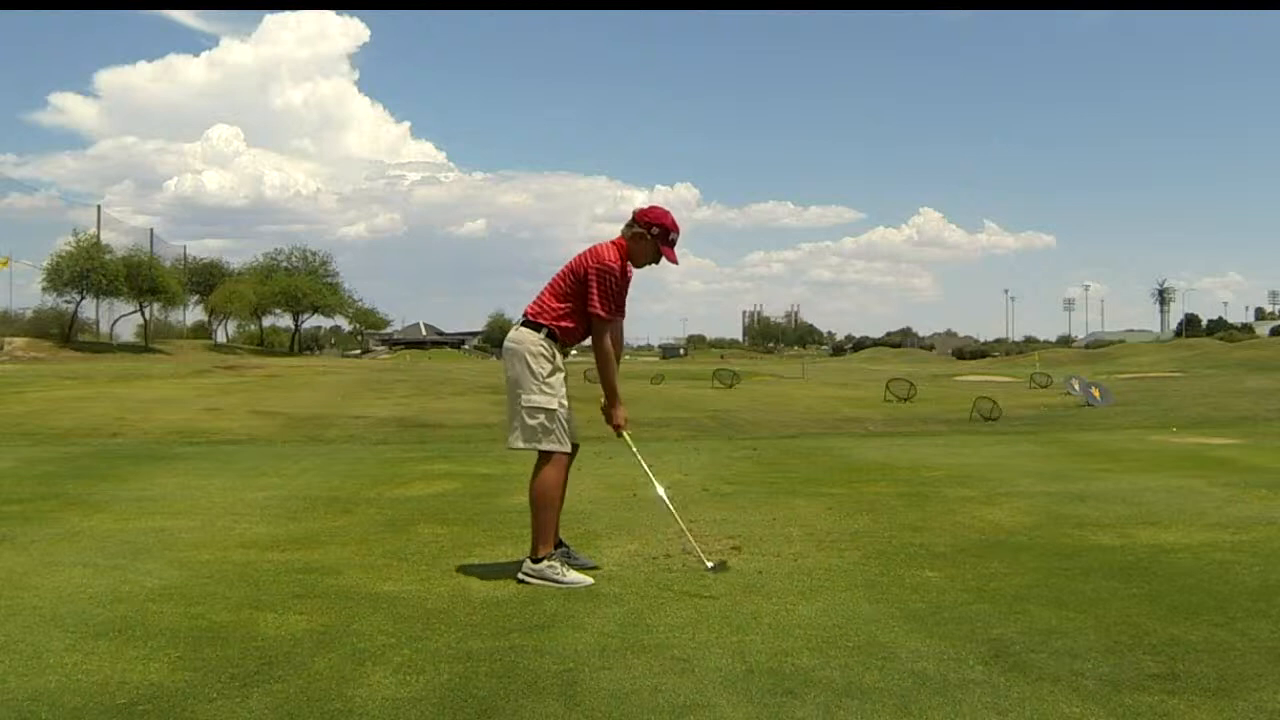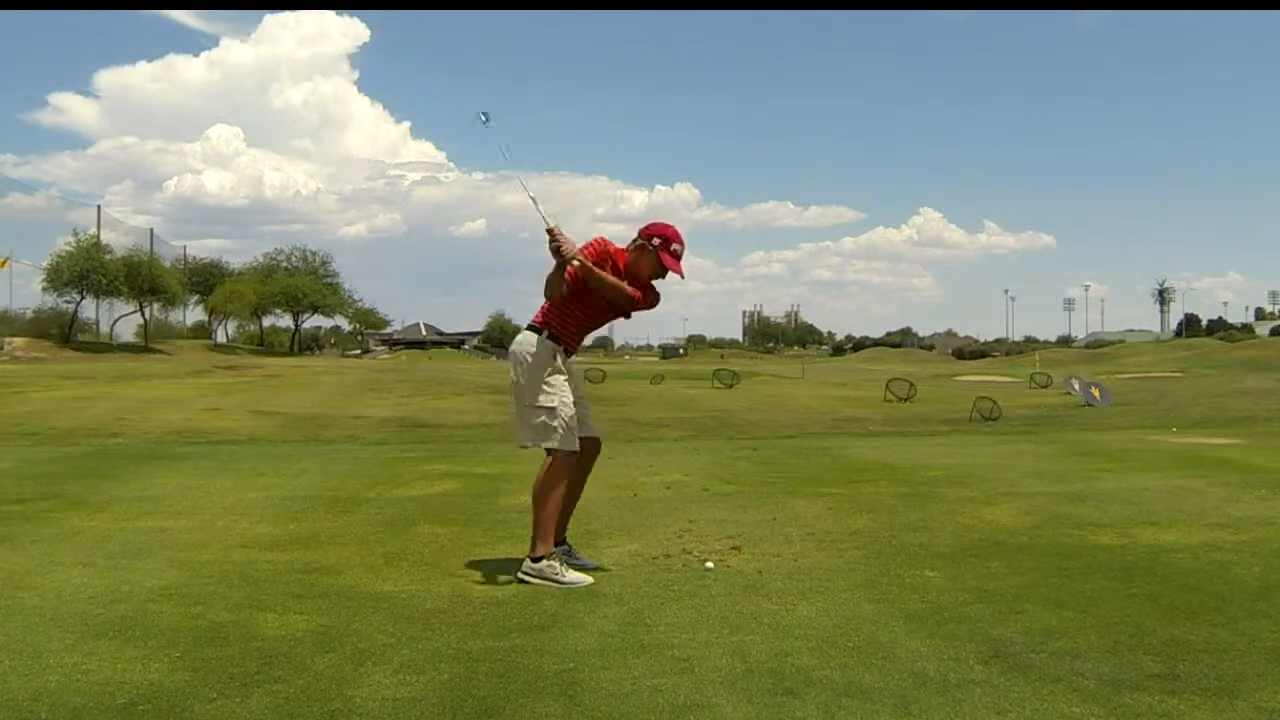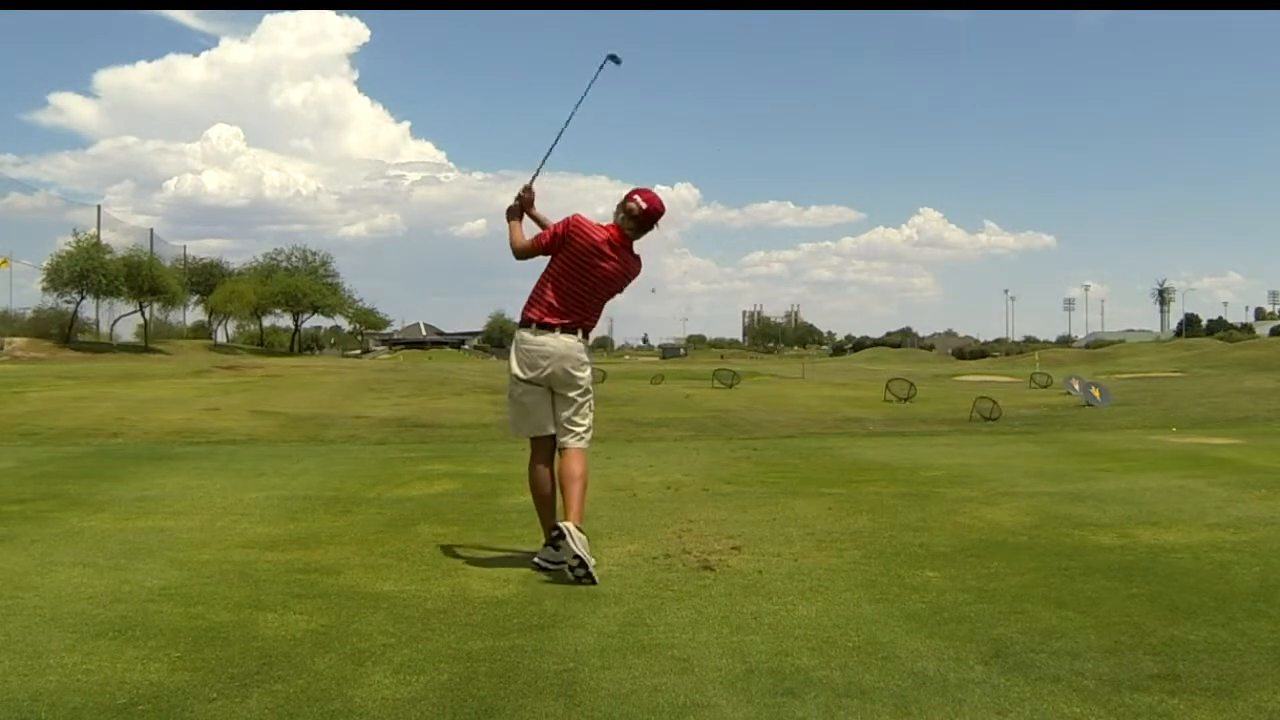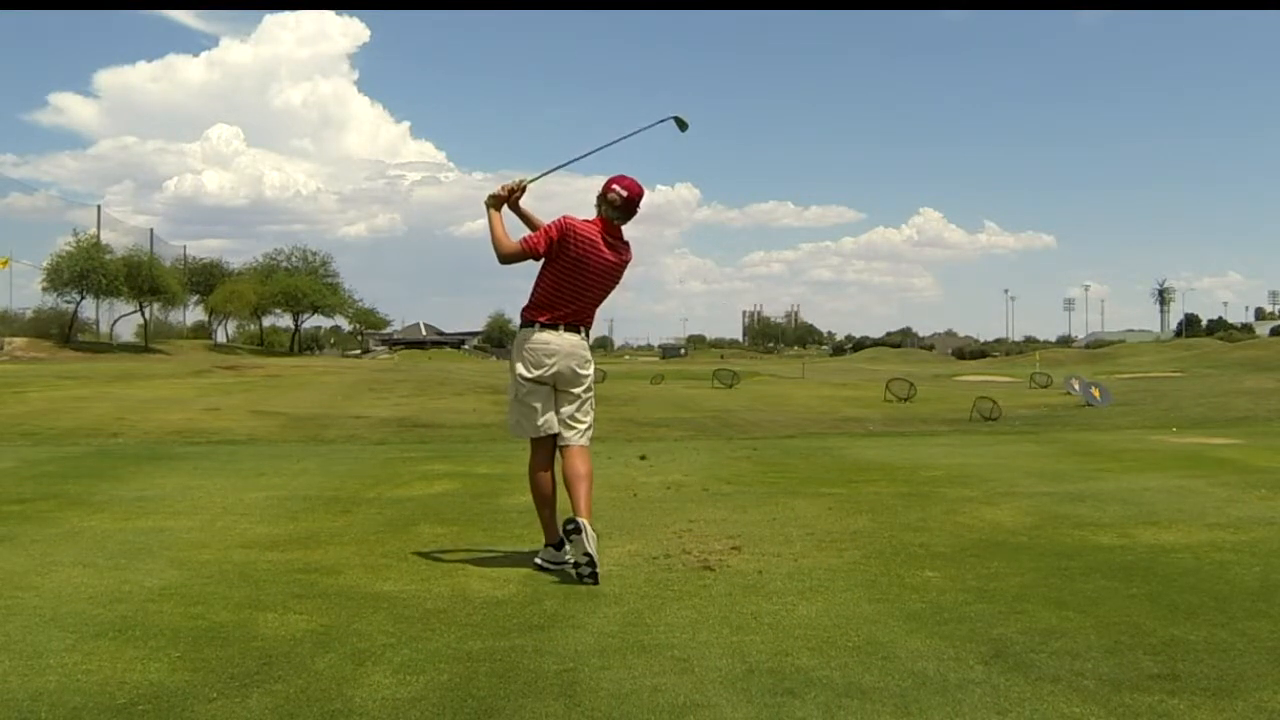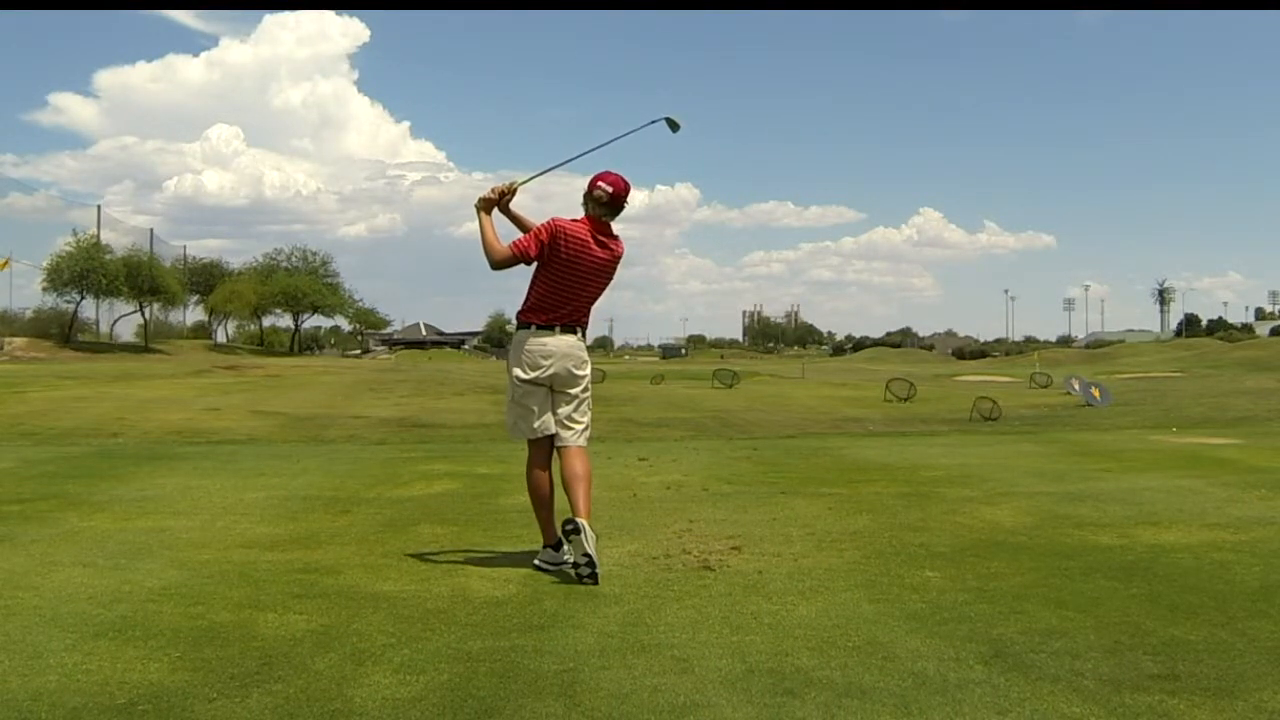
dt=0.7s
person 1, frame 1
left shoulder: (618, 267)
right shoulder: (607, 263)
left elbow: (615, 334)
right elbow: (600, 338)
left wrist: (612, 394)
right wrist: (615, 402)
left hip: (540, 348)
right hip: (535, 347)
left knee: (564, 449)
right knee: (554, 452)
left ankle: (551, 545)
right ankle: (539, 560)
person 1, frame 2
left shoulder: (647, 296)
right shoulder: (601, 249)
left elbow: (616, 290)
right elbow: (553, 294)
left wrist: (580, 263)
right wrist: (565, 259)
left hip: (556, 356)
right hip: (540, 351)
left knee: (587, 446)
right knee: (563, 452)
left ankle: (554, 542)
right ankle: (540, 559)
person 1, frame 3
left shoulder: (578, 226)
right shoulder: (631, 266)
left elbow: (521, 250)
left wrist: (516, 217)
right wrist: (533, 213)
left hip: (530, 342)
right hip: (571, 349)
left knee: (541, 445)
right knee: (574, 444)
left ankle: (552, 544)
right ankle: (571, 527)
person 1, frame 4
left shoulder: (571, 228)
right shoulder: (623, 254)
left elbow: (506, 253)
left wrist: (495, 210)
right wrist: (518, 209)
left hip: (535, 341)
right hip: (576, 346)
left knee: (542, 445)
right knee: (575, 442)
left ankle: (553, 544)
right ankle: (581, 521)
person 1, frame 5
left shoulder: (561, 229)
right shoulder: (615, 250)
left elbow: (498, 258)
left wrist: (485, 213)
right wrist: (508, 211)
left hip: (533, 344)
right hip: (572, 347)
left knee: (540, 446)
right knee: (574, 443)
left ankle: (552, 546)
right ankle: (580, 524)
